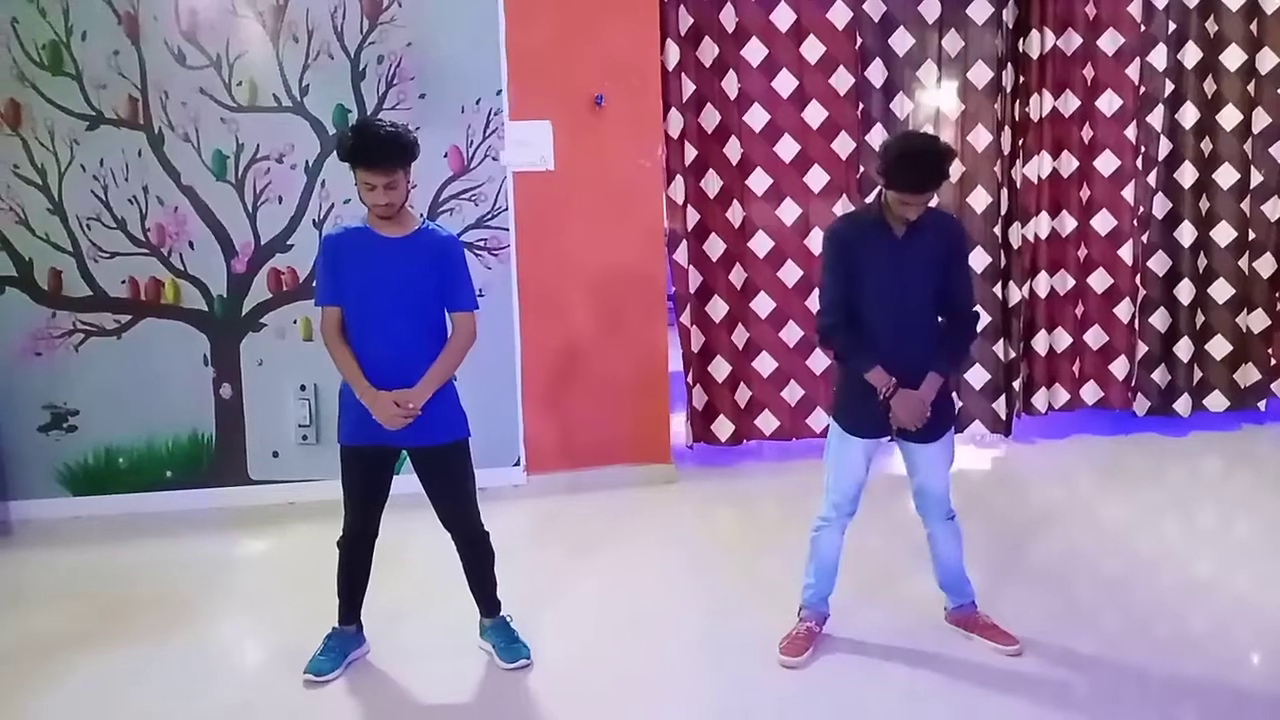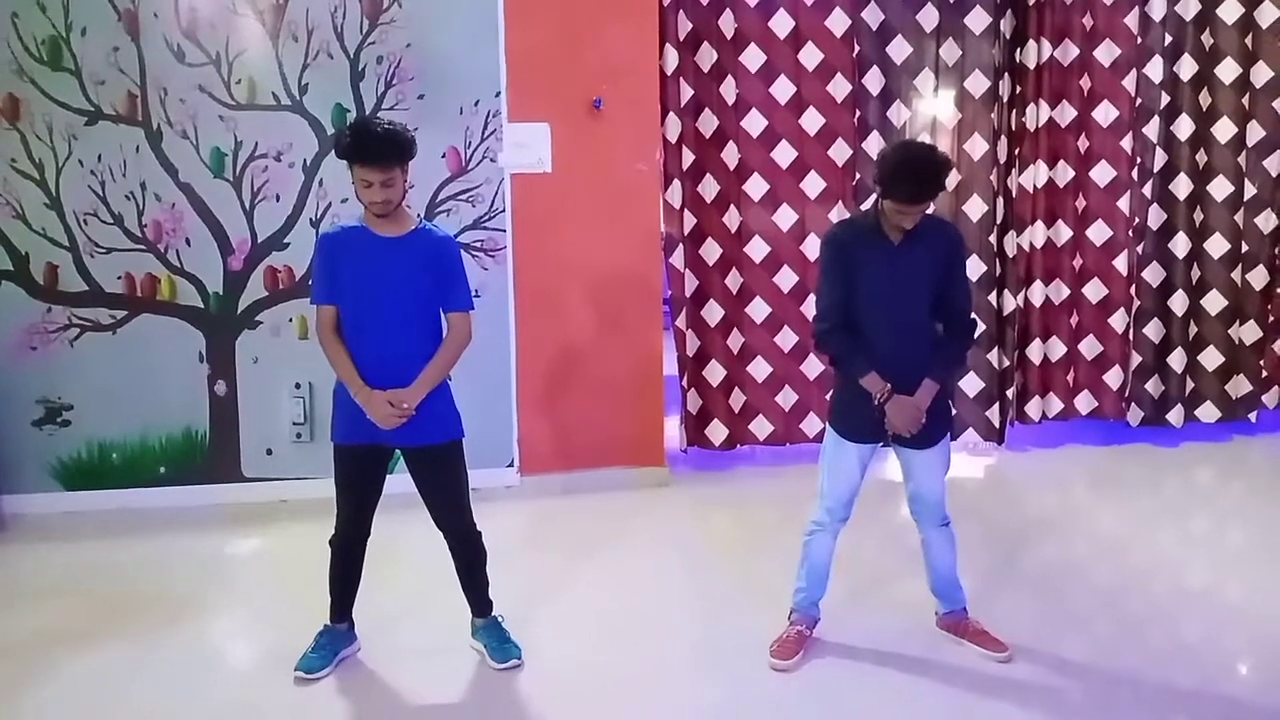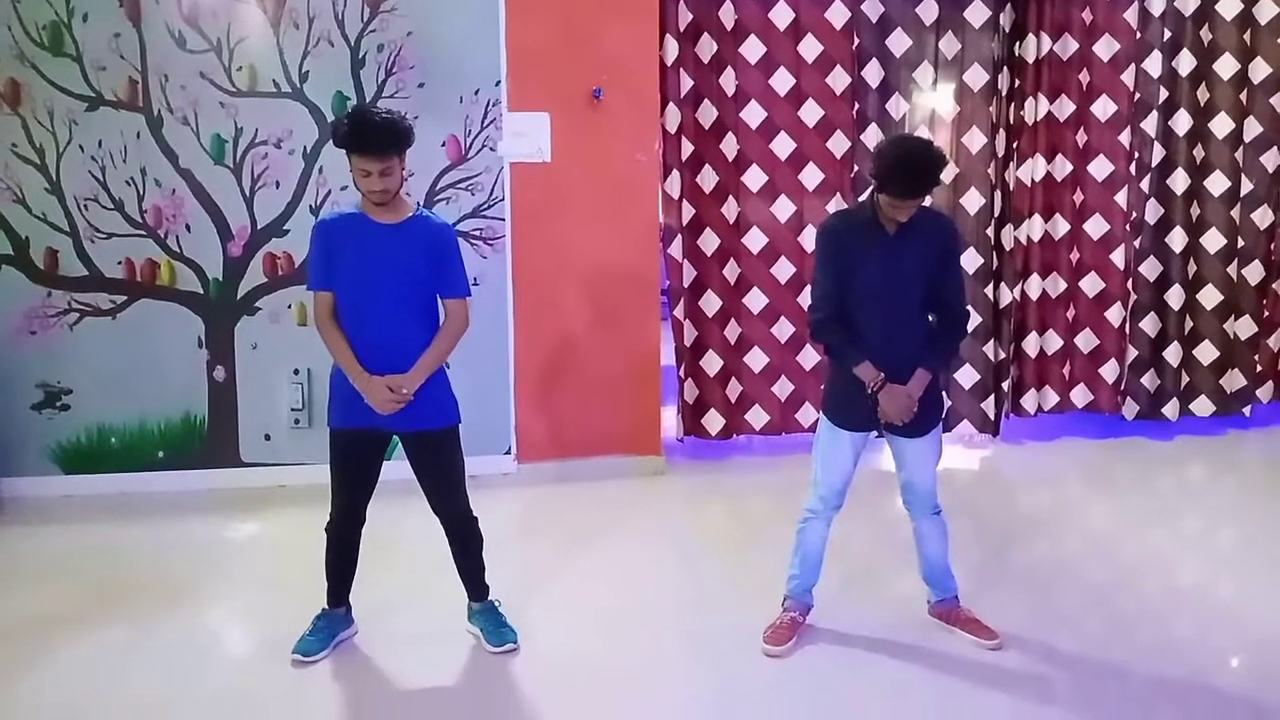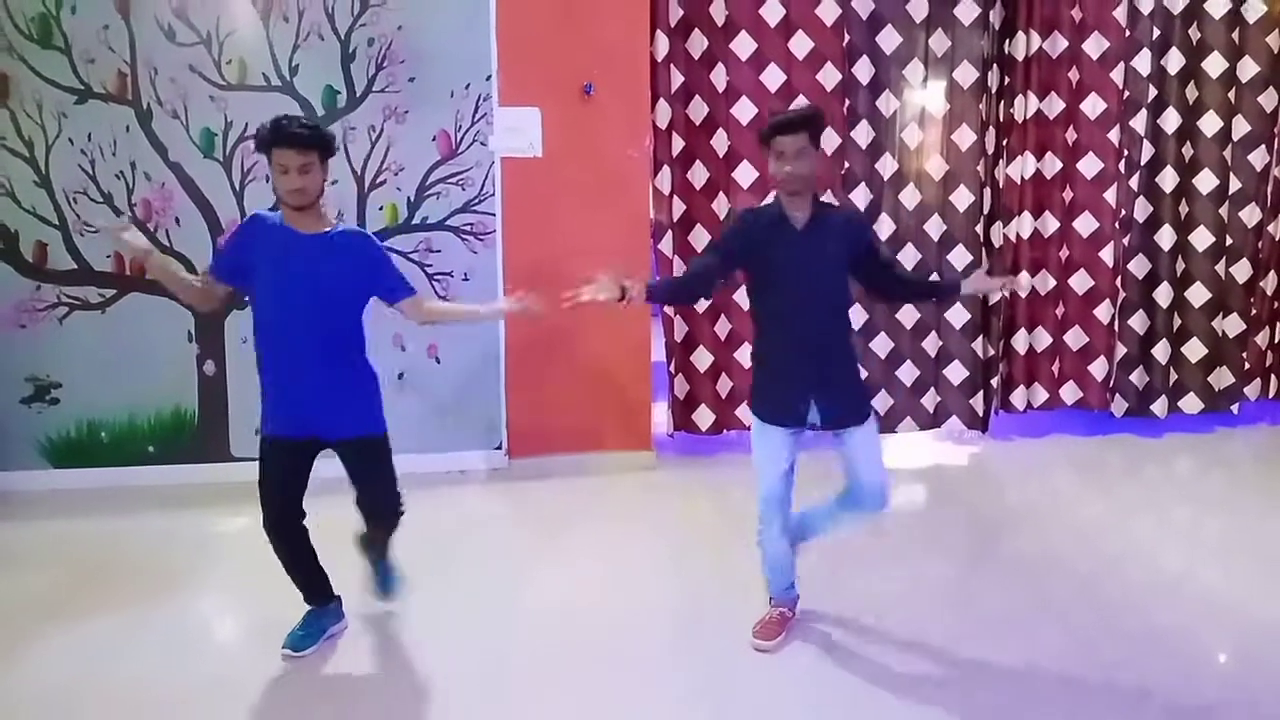
dt=1s
person 1, frame 1
left shoulder: (443, 246)
right shoulder: (337, 248)
left elbow: (465, 330)
right elbow: (331, 331)
left wrist: (418, 394)
right wrist: (372, 397)
left hip: (437, 416)
right hip: (362, 418)
left knee: (466, 526)
right knee: (357, 531)
left ankle: (493, 621)
right ankle: (348, 631)
person 1, frame 2
left shoulder: (440, 246)
right shoulder: (334, 246)
left elbow: (460, 331)
right elbow: (326, 330)
left wrist: (412, 395)
right wrist: (367, 397)
left hip: (431, 415)
right hip: (356, 416)
left knee: (459, 526)
right knee: (349, 530)
left ankle: (485, 622)
right ankle: (339, 629)
person 1, frame 3
left shoulder: (437, 234)
right shoulder: (330, 233)
left elbow: (457, 318)
right elbow: (324, 316)
left wrist: (410, 381)
right wrist: (366, 382)
left hip: (428, 401)
right hip: (353, 402)
left knee: (455, 511)
right knee: (345, 515)
left ankle: (481, 605)
right ankle: (337, 612)
person 1, frame 4
left shoulder: (359, 247)
right shoulder: (253, 234)
left elbow: (418, 308)
right elbow: (206, 298)
left wrist: (494, 311)
right wrist: (152, 262)
left hip: (354, 411)
right hip: (285, 415)
left knee: (384, 510)
right knee: (280, 520)
left ankle: (376, 549)
right ankle: (323, 605)
person 2, frame 1
left shoulder: (947, 234)
right shoulder: (845, 235)
left elbow: (962, 322)
right elbow: (833, 328)
left wrist: (925, 392)
right wrist: (890, 390)
left hip: (928, 398)
right hip: (861, 399)
left knee: (938, 509)
right knee: (835, 512)
left ankle: (962, 607)
right ankle: (812, 614)
person 2, frame 2
left shoulder: (946, 241)
right shoulder: (842, 241)
left elbow: (959, 330)
right elbow: (830, 333)
left wrist: (921, 397)
right wrist: (885, 395)
left hip: (924, 404)
right hip: (857, 404)
left knee: (933, 515)
right knee: (828, 517)
left ankle: (953, 613)
right ankle: (802, 618)
person 2, frame 3
left shoulder: (940, 233)
right shoulder: (838, 231)
left elbow: (953, 321)
right elbow: (825, 322)
left wrist: (915, 386)
right wrist: (878, 384)
left hip: (917, 393)
right hip: (850, 392)
left knee: (925, 503)
right knee: (822, 504)
left ankle: (945, 601)
right ankle: (796, 605)
person 2, frame 4
left shoulder: (848, 226)
right shoulder: (749, 229)
left elbow: (889, 285)
right elbow: (692, 287)
left wrist: (962, 288)
right wrist: (624, 291)
left hip: (841, 384)
right hip: (777, 389)
left knee: (871, 493)
right knee: (772, 504)
left ankle: (792, 534)
right ankle: (782, 601)
